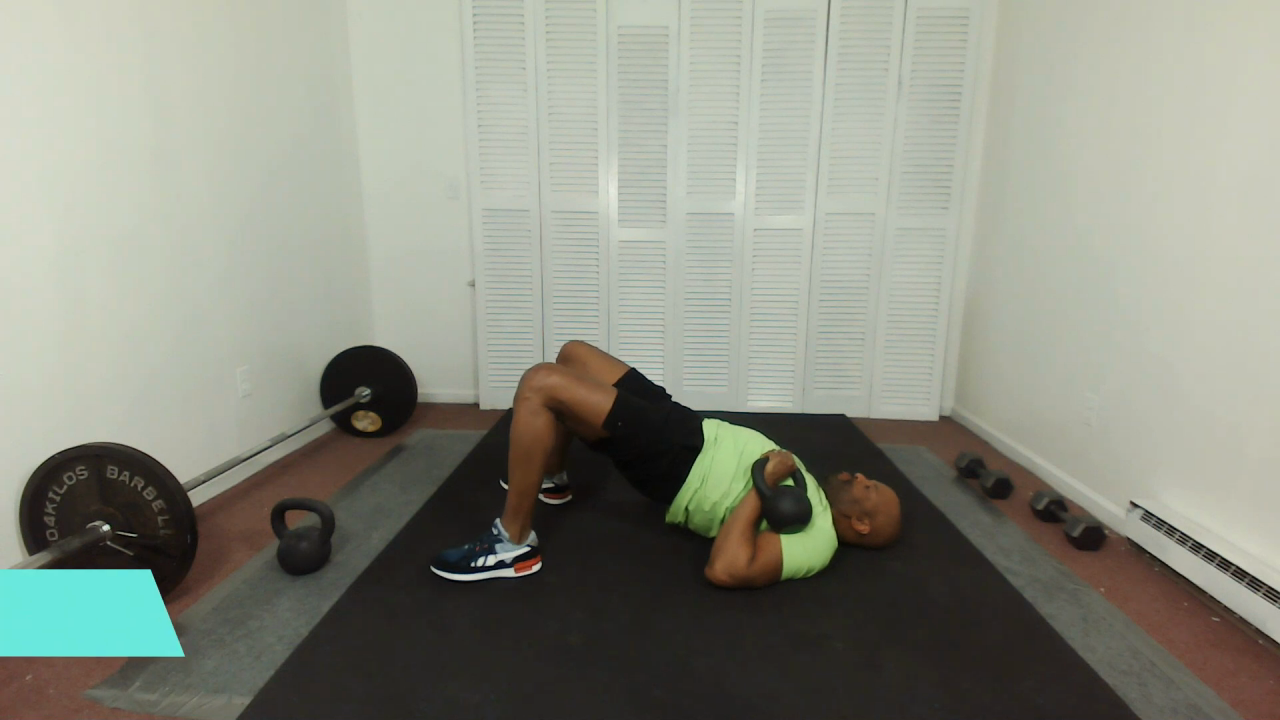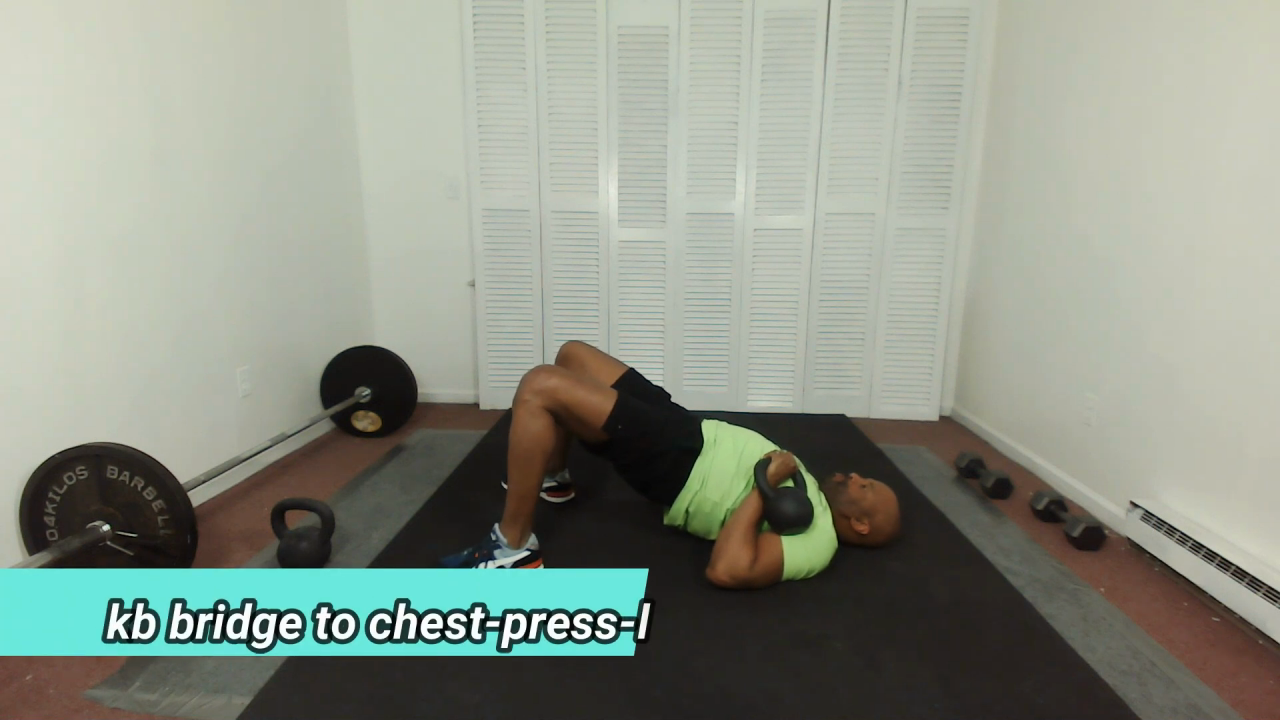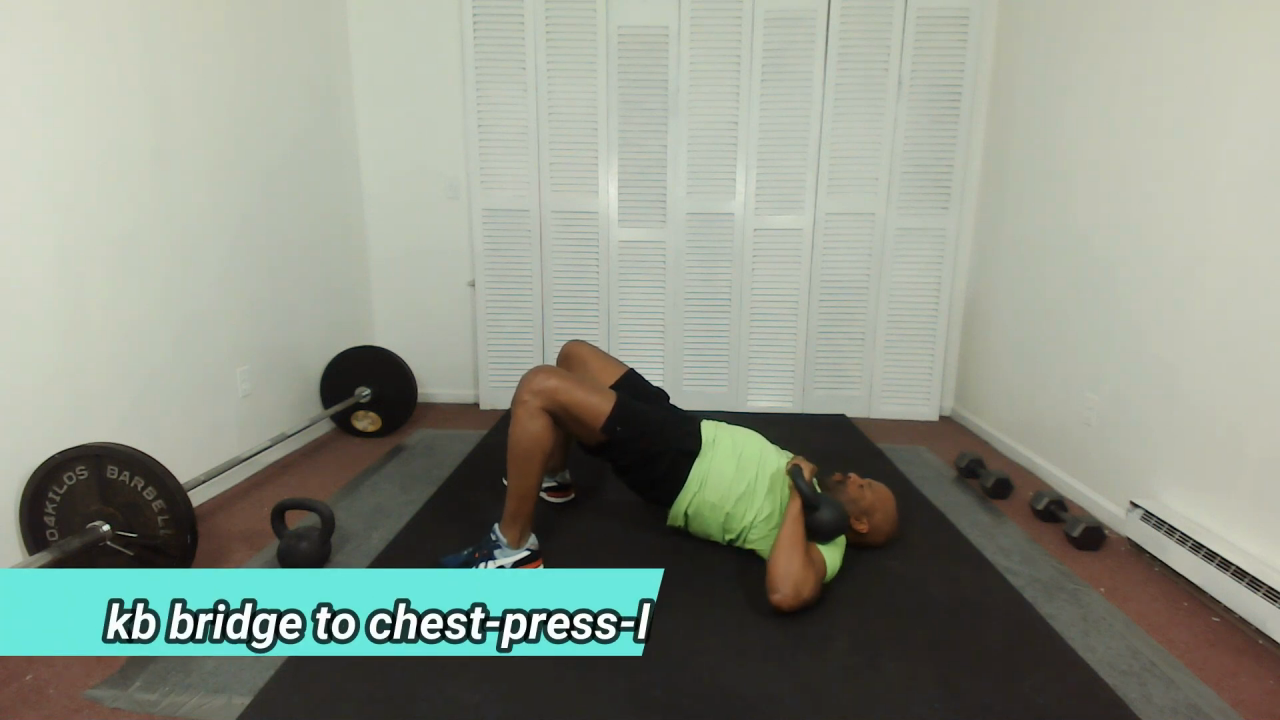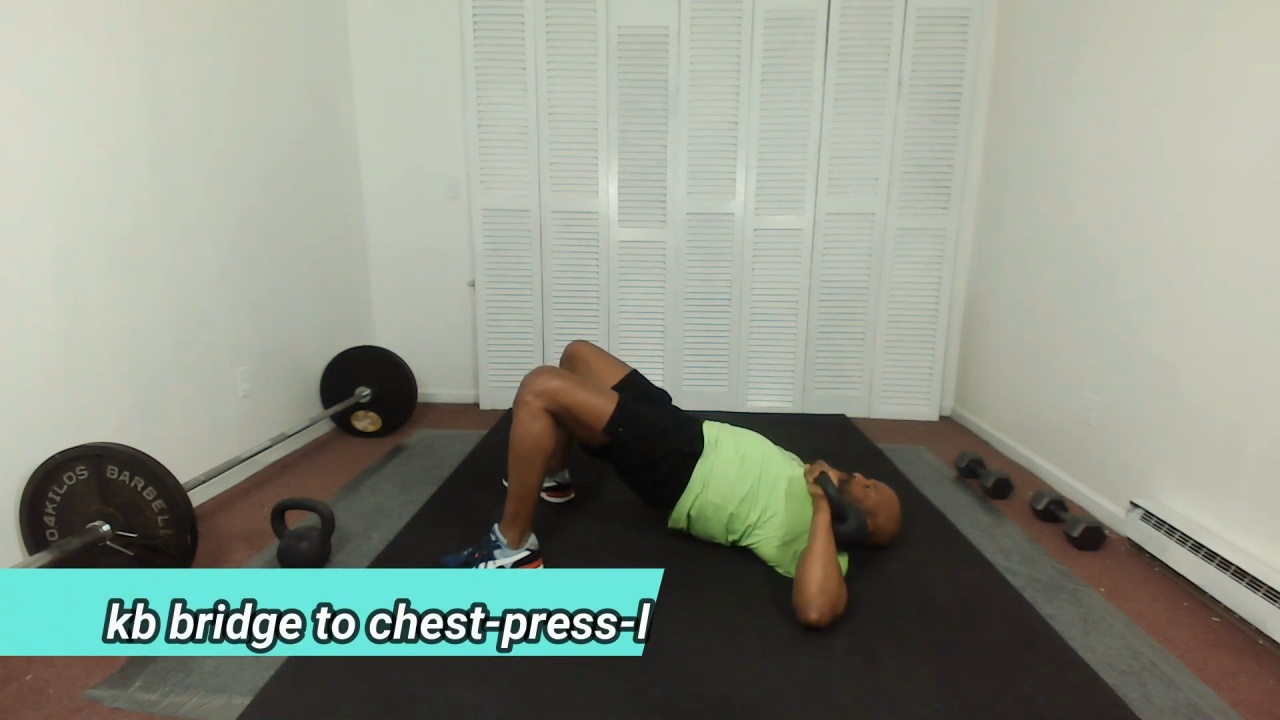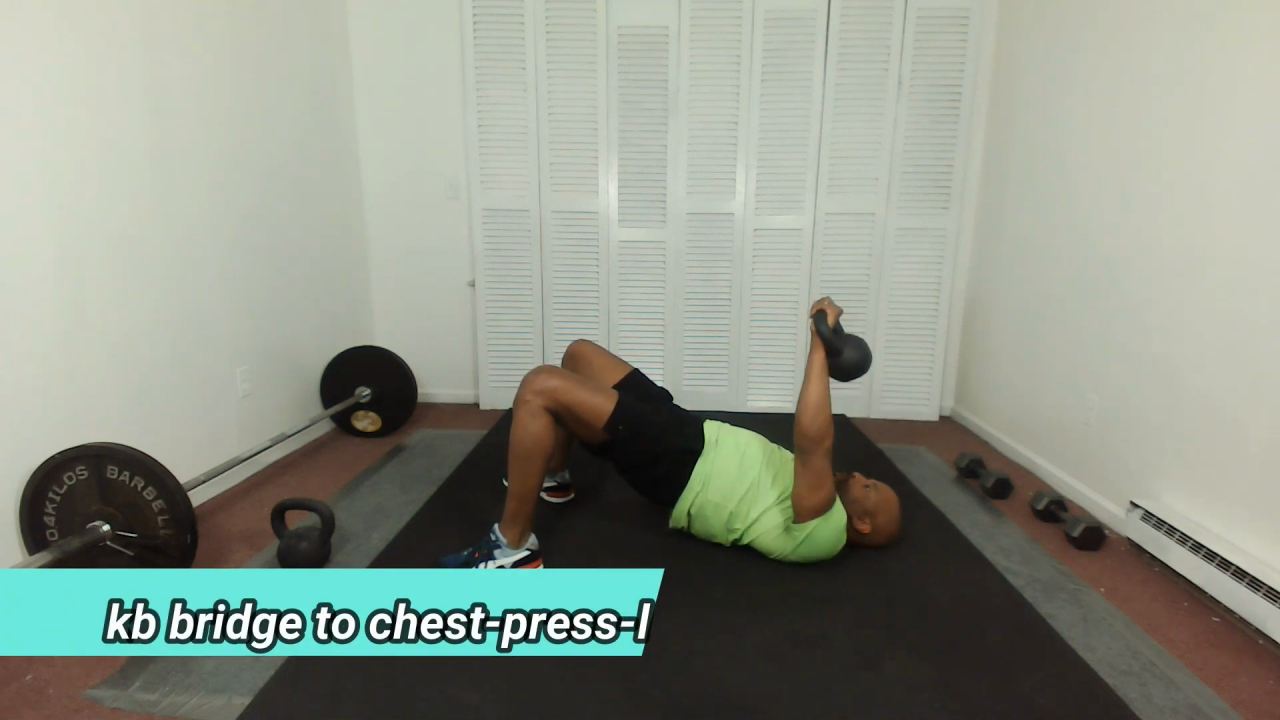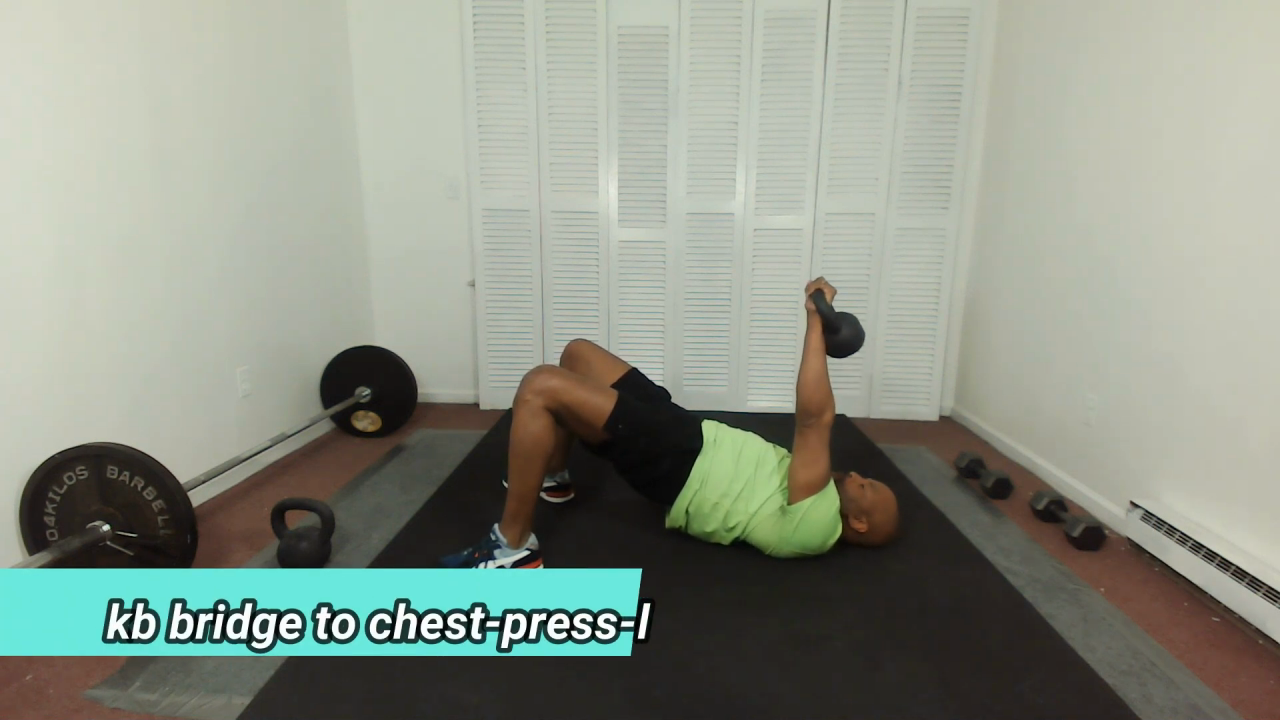
dt=0.7s
person 1, frame 1
left shoulder: (815, 541)
right shoulder: (811, 494)
left elbow: (724, 569)
left wrist: (764, 484)
left hip: (674, 462)
right hip: (691, 433)
left knee: (540, 383)
right knee: (573, 354)
left ankle: (513, 542)
right ankle: (551, 479)
person 1, frame 2
left shoulder: (815, 541)
right shoulder: (812, 493)
left elbow: (725, 570)
left wrist: (765, 484)
left hip: (673, 465)
right hip: (689, 434)
left knee: (540, 387)
right knee: (572, 354)
left ankle: (513, 546)
right ankle: (552, 477)
person 1, frame 3
left shoulder: (824, 542)
right shoulder: (816, 497)
left elbow: (785, 594)
left wrist: (796, 497)
left hip: (673, 465)
right hip: (688, 436)
left knee: (538, 388)
right knee: (574, 354)
left ankle: (513, 546)
right ankle: (552, 478)
person 1, frame 4
left shoulder: (826, 544)
right shoulder: (813, 498)
left elbow: (816, 610)
left wrist: (823, 506)
left hip: (676, 468)
right hip: (688, 434)
left knee: (540, 389)
right knee: (578, 353)
left ankle: (513, 545)
right ankle: (552, 478)
person 1, frame 5
left shoulder: (824, 533)
right shoulder: (821, 500)
left elbow: (814, 440)
left wrist: (820, 344)
left hip: (677, 467)
right hip: (689, 436)
left knee: (540, 388)
right knee: (580, 353)
left ankle: (513, 546)
right ankle: (552, 479)
person 1, frame 6
left shoulder: (818, 523)
right shoulder: (823, 509)
left elbow: (814, 417)
left wrist: (815, 320)
left hip: (675, 466)
right hip: (687, 434)
left knee: (540, 388)
right knee: (578, 353)
left ankle: (513, 546)
right ankle: (552, 477)
